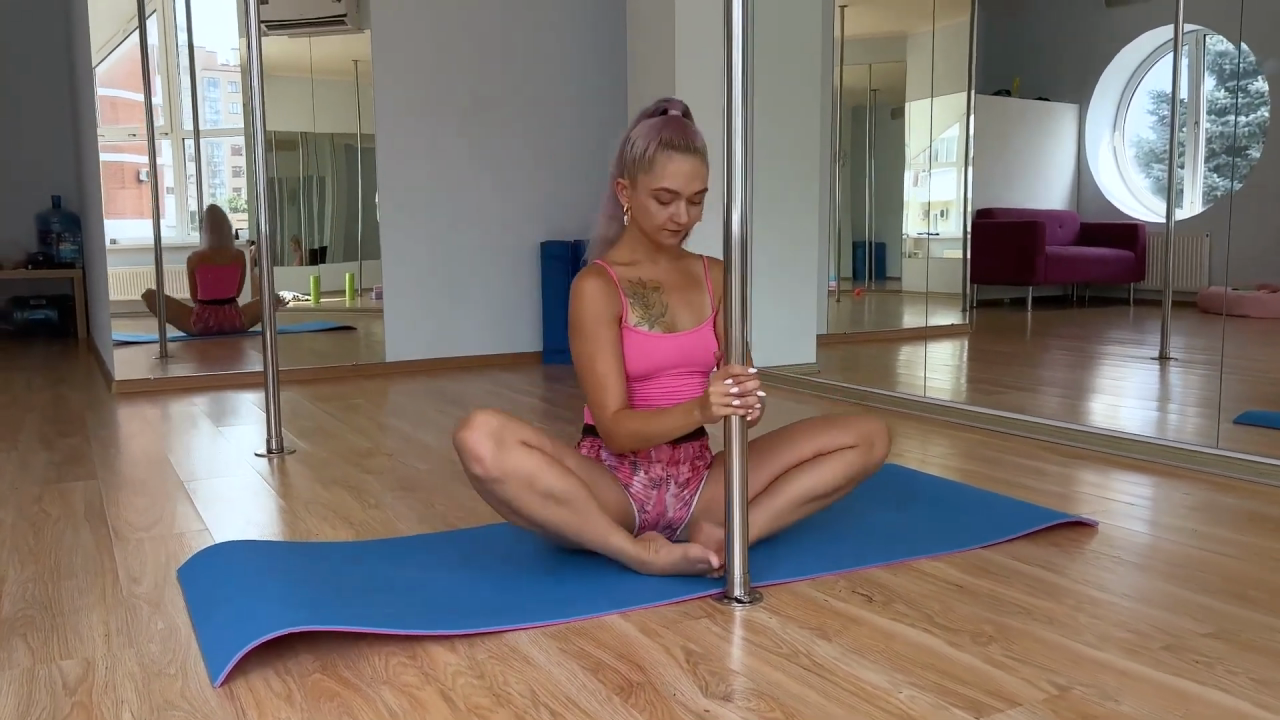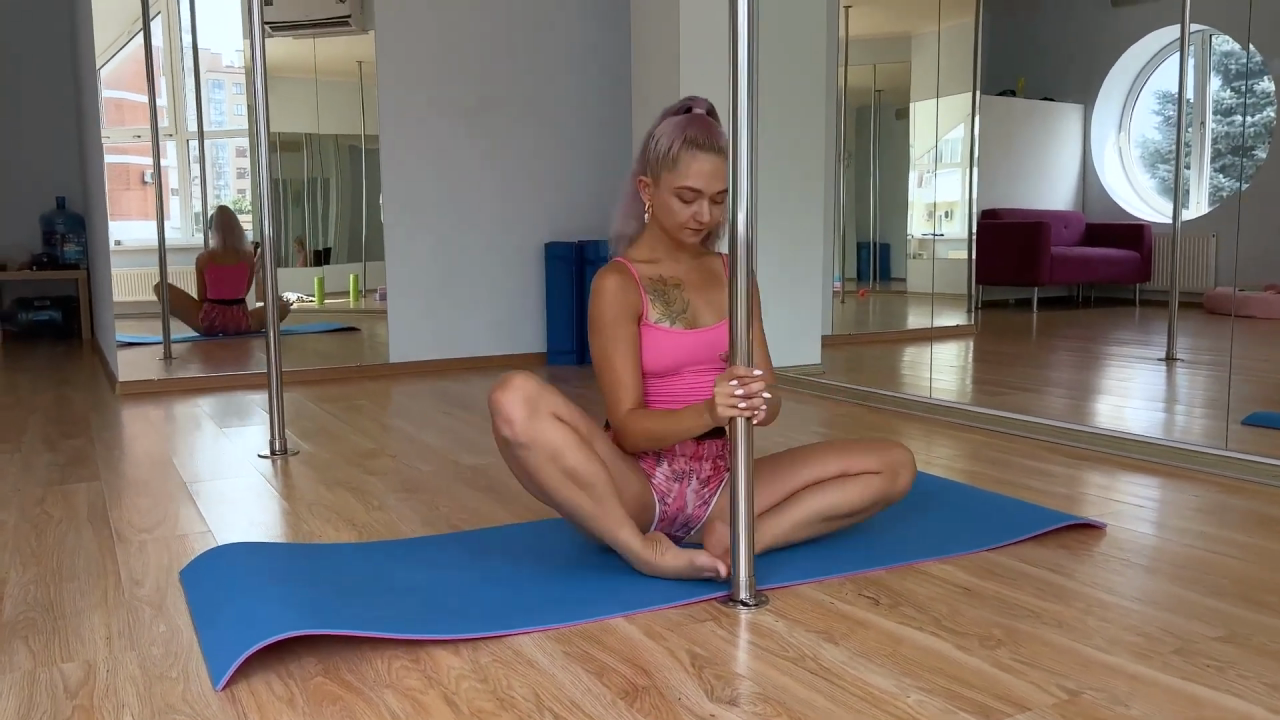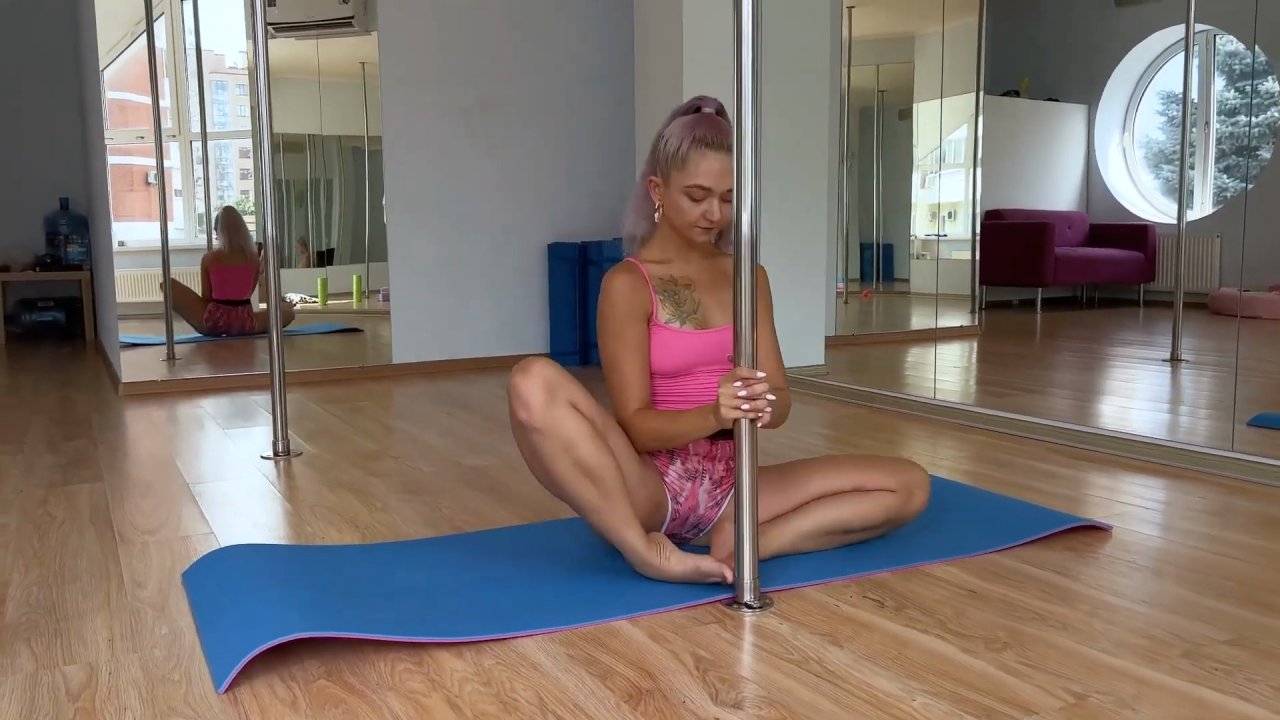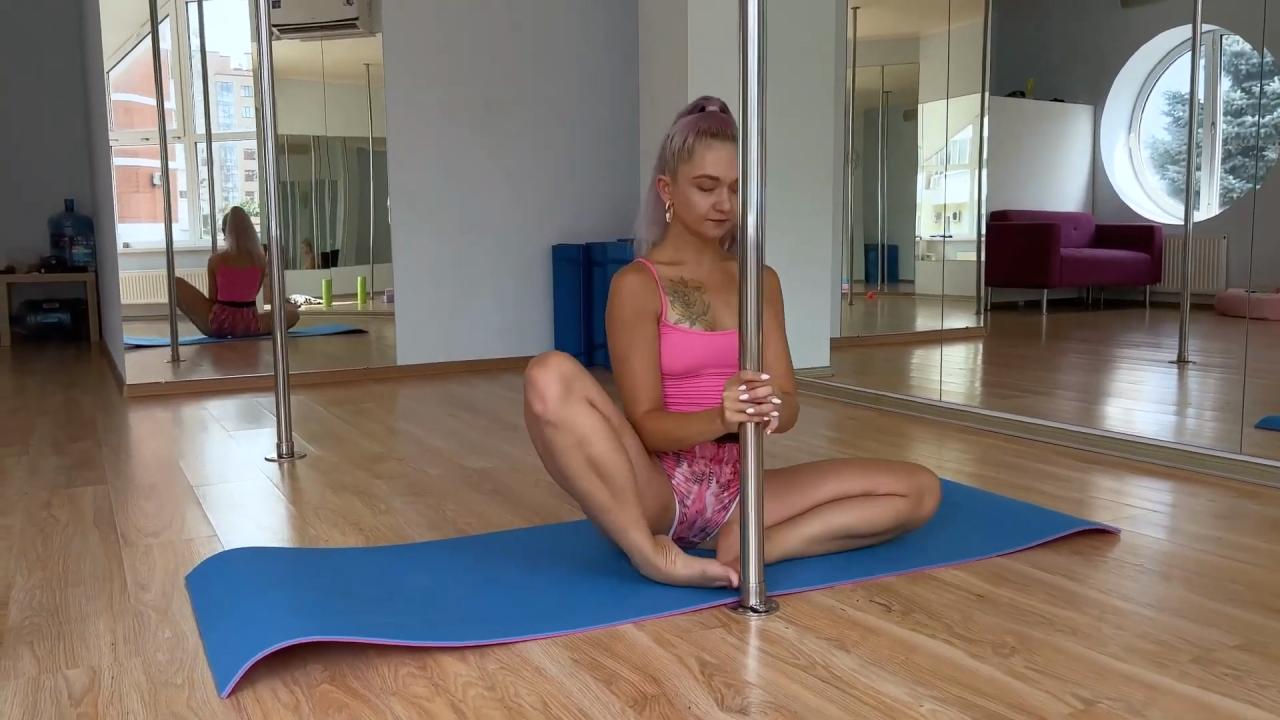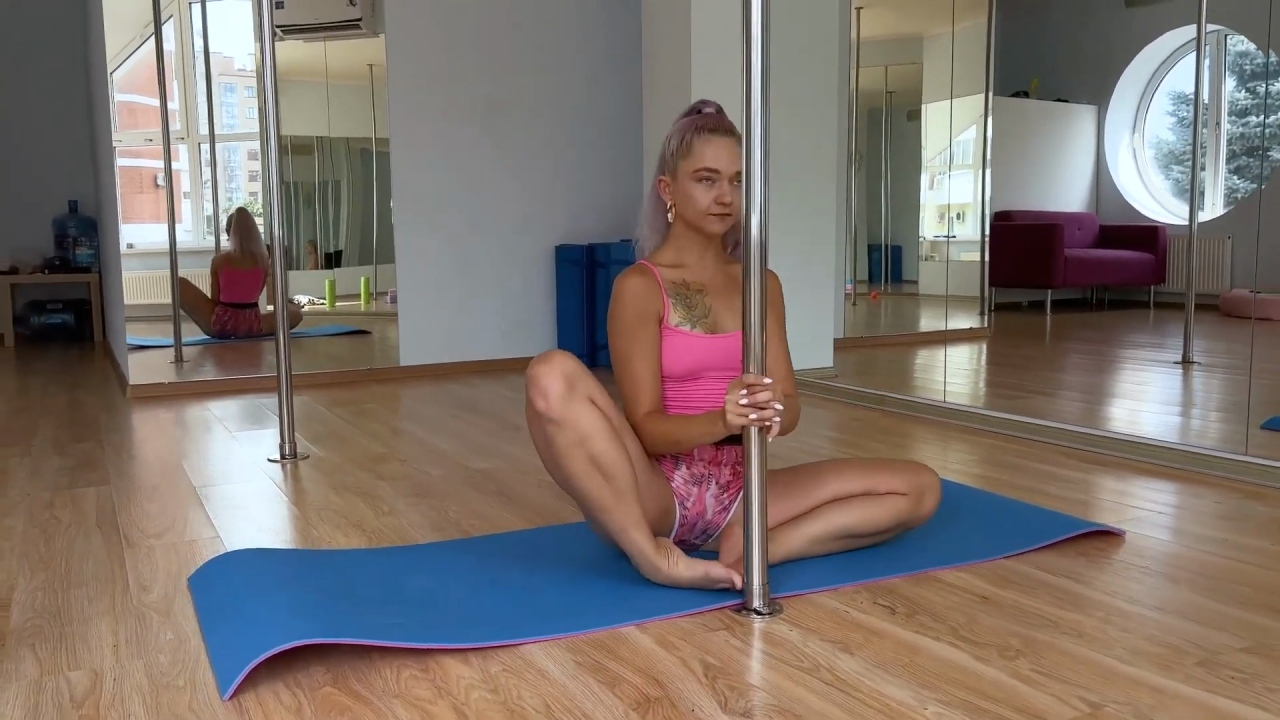
dt=0.1s
person 1, frame 1
left shoulder: (714, 277)
right shoulder: (596, 285)
left elbow: (730, 393)
right elbow: (616, 428)
left wrist: (743, 396)
right wrist: (700, 409)
left hip: (697, 480)
right hip: (615, 485)
left knee: (869, 438)
right knee: (479, 438)
left ankle: (724, 533)
right ankle: (637, 550)
person 1, frame 2
left shoulder: (735, 276)
right shoulder: (617, 283)
left elbow: (770, 398)
right elbow: (629, 426)
left wrist: (757, 401)
right wrist: (708, 413)
left hip: (714, 481)
right hip: (633, 484)
left knee: (895, 466)
right knee: (514, 397)
left ankle: (736, 541)
right ankle: (644, 550)
person 1, frame 3
left shoulder: (749, 278)
right shoulder: (628, 283)
left elbow: (779, 399)
right elbow: (637, 425)
left wrist: (764, 403)
right wrist: (714, 414)
left hip: (726, 483)
right hip: (647, 484)
left knee: (911, 487)
right knee: (533, 382)
left ankle: (741, 545)
right ankle: (647, 551)
person 1, frame 4
left shoulder: (761, 281)
right shoulder: (636, 284)
left elbow: (789, 406)
right elbow: (646, 426)
left wrist: (768, 407)
right wrist: (720, 418)
left hip: (733, 486)
right hip: (654, 487)
left knee: (920, 492)
right knee: (551, 376)
left ankle: (747, 546)
right ankle: (653, 556)
person 1, frame 5
left shoulder: (762, 285)
right shoulder: (639, 286)
left elbow: (789, 408)
right elbow: (646, 429)
left wrist: (769, 411)
right wrist: (721, 420)
left hip: (733, 487)
right hip: (654, 490)
left knee: (920, 489)
right knee: (552, 374)
left ankle: (751, 548)
right ankle: (655, 557)
